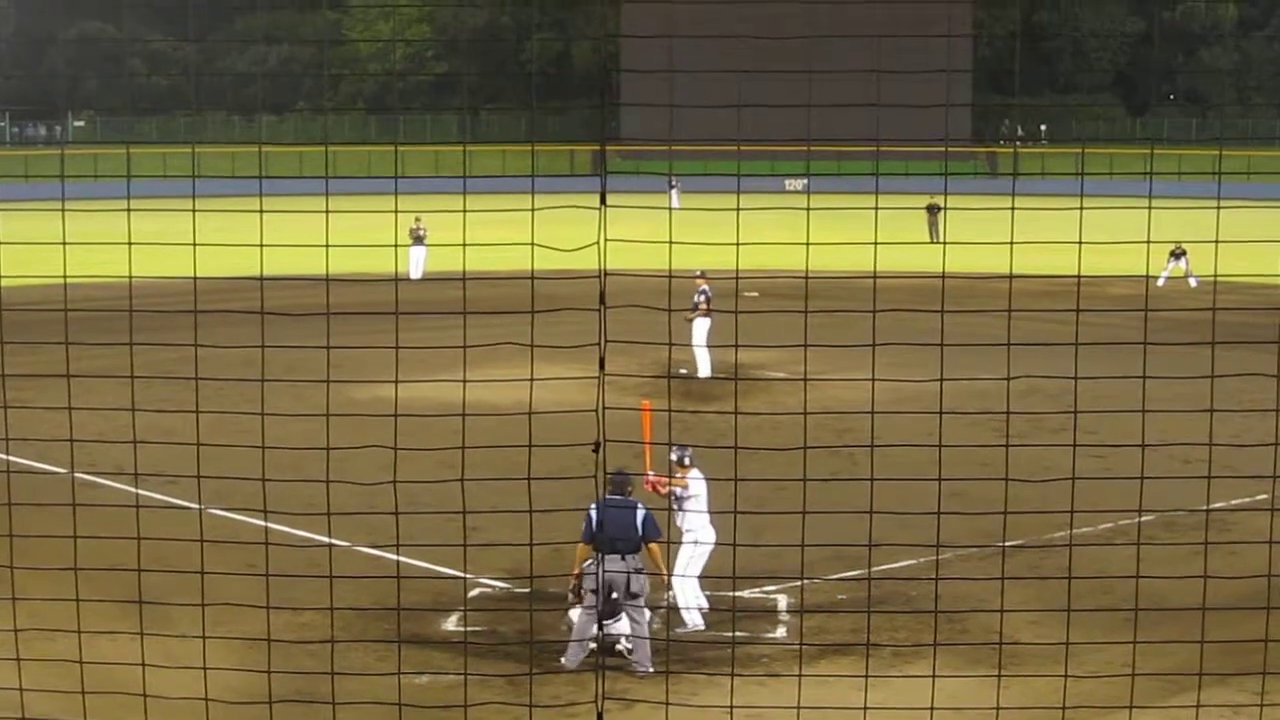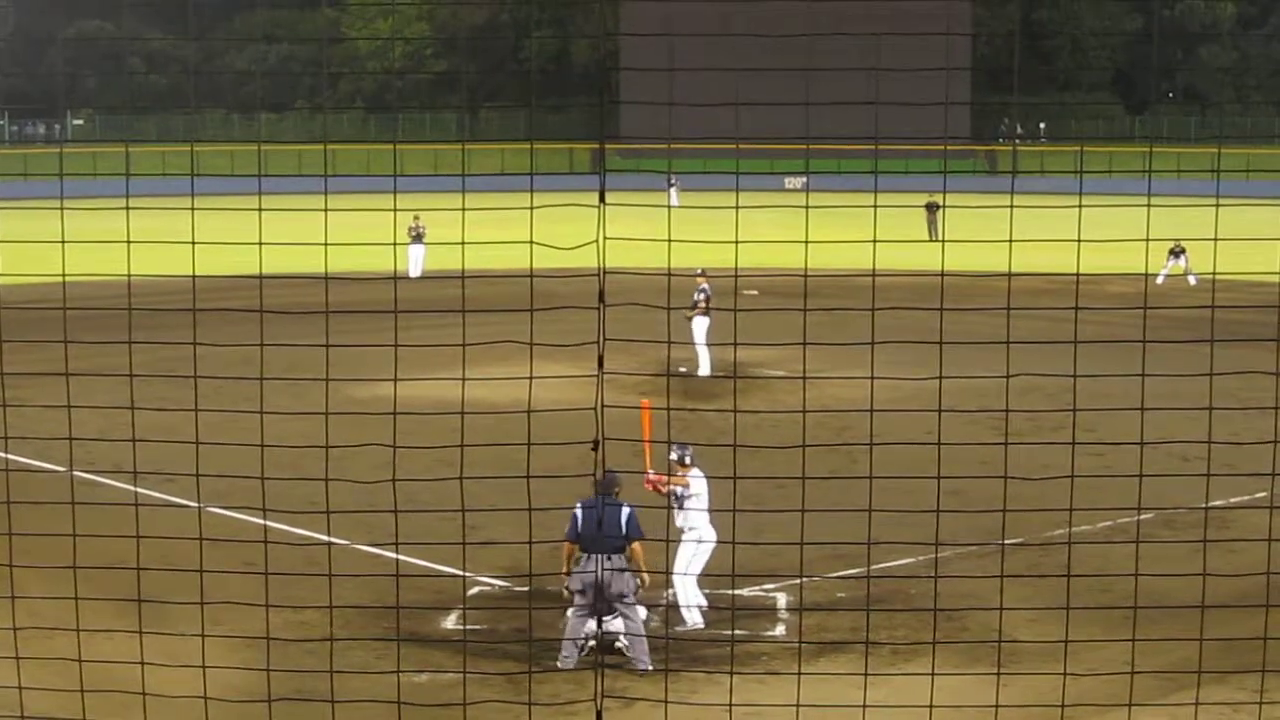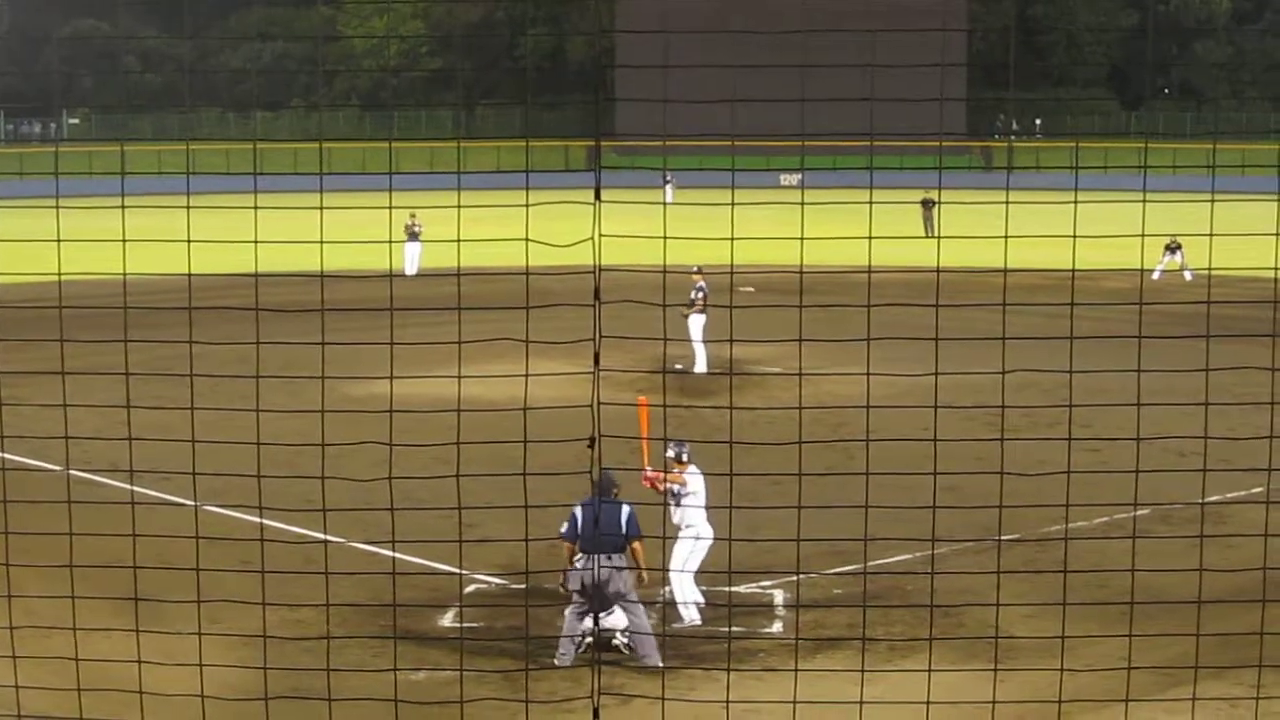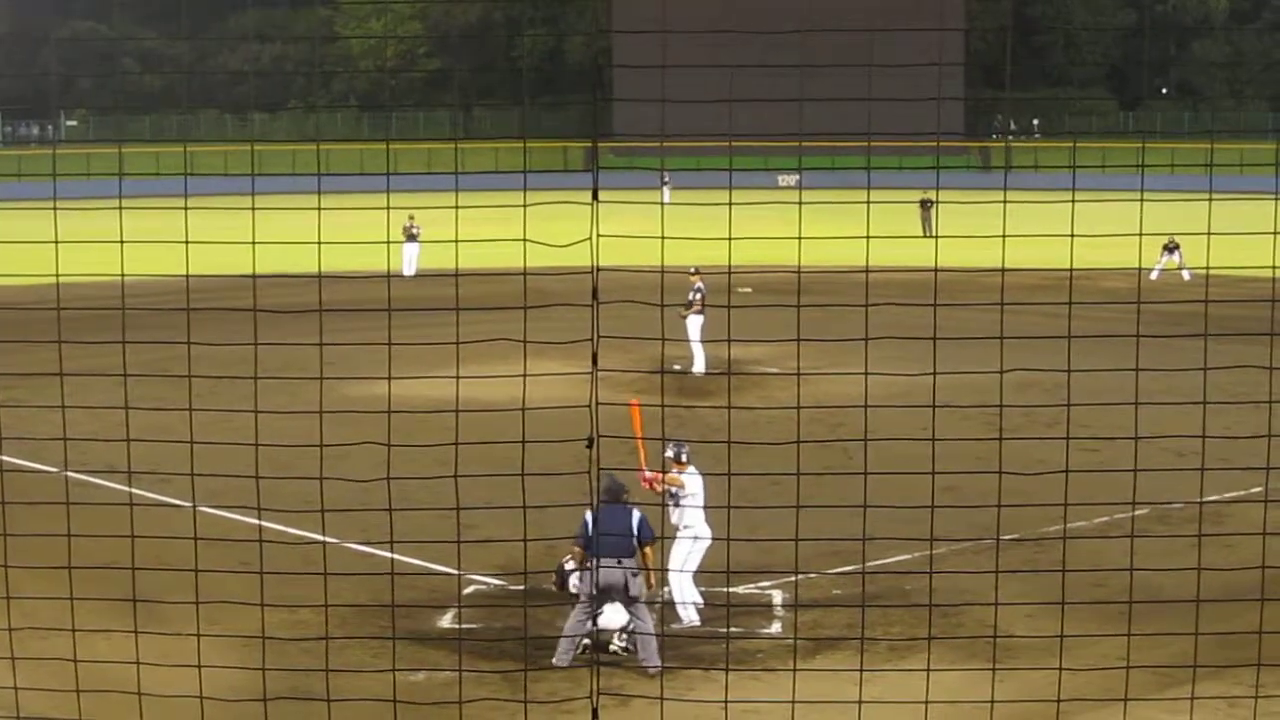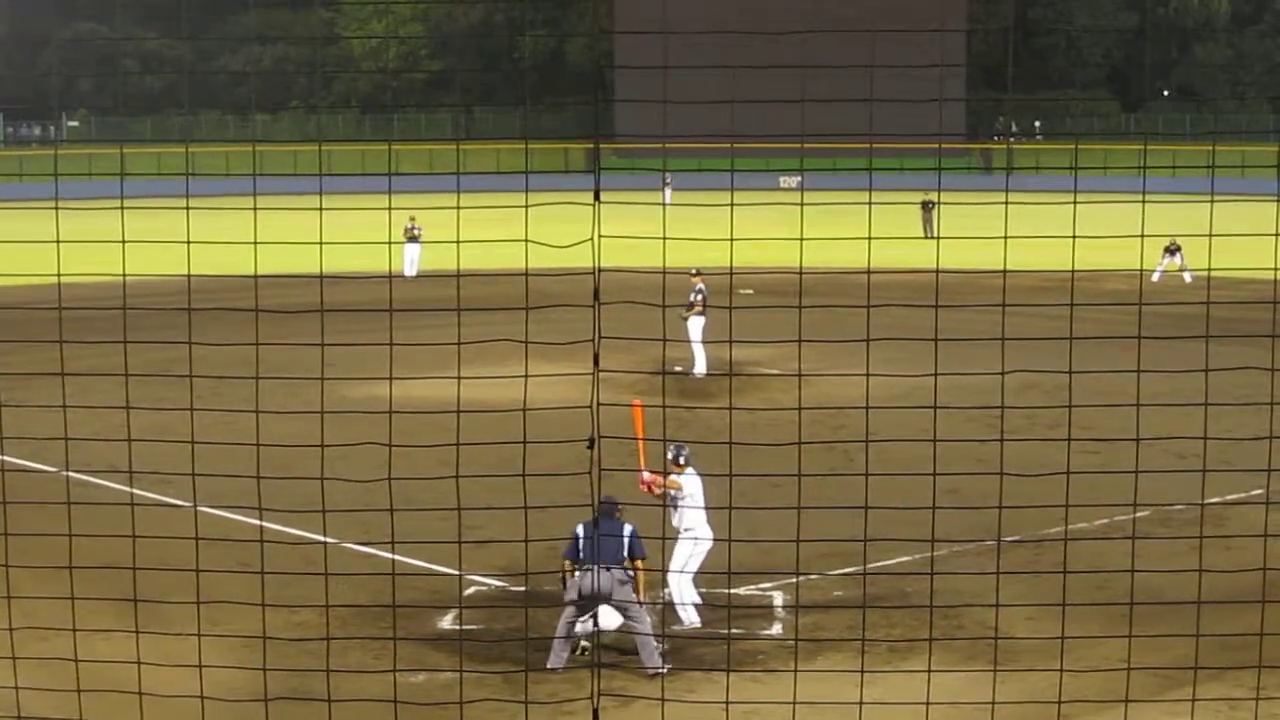
dt=0.3s
person 1, frame 1
left shoulder: (595, 508)
right shoulder: (639, 510)
left elbow: (585, 543)
right elbow: (652, 544)
left wrist: (577, 568)
right wrist: (662, 569)
left hip: (601, 567)
right hip: (629, 568)
left knee: (588, 614)
right knee: (637, 617)
left ankle: (572, 659)
right ankle: (642, 664)
person 1, frame 2
left shoulder: (581, 508)
right shoulder: (624, 510)
left elbow: (569, 542)
right elbow: (634, 545)
left wrist: (566, 567)
right wrist: (642, 571)
left hip: (587, 567)
right hip: (616, 567)
left knee: (578, 614)
right knee: (630, 615)
left ankle: (566, 660)
right ankle: (642, 662)
person 1, frame 3
left shoulder: (580, 509)
right shoulder: (624, 509)
left elbow: (568, 543)
right elbow: (635, 544)
left wrist: (570, 566)
right wrist: (642, 569)
left hip: (587, 567)
right hip: (616, 567)
left knee: (575, 613)
right knee: (635, 612)
left ankle: (564, 658)
right ankle: (651, 658)
person 1, frame 4
left shoulder: (591, 514)
right shoulder: (635, 514)
left elbow: (578, 550)
right elbow: (647, 550)
left wrist: (582, 571)
right wrist: (650, 574)
left hip: (596, 572)
right hip: (626, 572)
left knee: (579, 615)
right knee: (641, 617)
left ankle: (562, 658)
right ankle: (652, 663)
person 1, frame 5
left shoulder: (582, 528)
right shoulder: (627, 528)
left elbow: (568, 562)
right elbow: (638, 563)
left wrist: (571, 587)
right wrist: (640, 593)
left hip: (586, 579)
right hip: (615, 579)
left knee: (568, 620)
right knee: (639, 619)
left ankle: (555, 663)
right ankle: (654, 665)
person 2, frame 1
left shoulder: (696, 479)
right shoulder: (680, 477)
left elbow: (680, 484)
right elbow: (666, 492)
left wrist: (657, 478)
right wrist: (654, 484)
left hip: (699, 535)
right hip: (692, 534)
left knee: (680, 578)
right knee: (687, 574)
left ankle: (694, 622)
right ankle: (700, 604)
person 2, frame 2
left shoulder: (697, 478)
right shoulder: (679, 477)
left elbow: (682, 483)
right elbow: (667, 492)
left wrist: (659, 478)
right wrist: (655, 484)
left hip: (700, 534)
right hip: (690, 534)
left knee: (681, 576)
right knee: (683, 574)
left ankle: (694, 620)
right ankle: (699, 603)
person 2, frame 3
left shoulder: (695, 475)
right shoulder: (676, 474)
left elbow: (680, 481)
right elbow: (664, 490)
left wrist: (657, 475)
right wrist: (653, 482)
left hip: (697, 532)
right hip: (687, 531)
left knee: (678, 573)
right knee: (679, 571)
left ankle: (691, 617)
right ankle: (696, 599)
person 2, frame 4
left shoulder: (693, 477)
right shoulder: (675, 474)
left elbow: (678, 483)
right elbow: (663, 490)
left wrist: (656, 476)
right wrist: (652, 483)
left hip: (694, 533)
right hip: (685, 532)
left knee: (676, 573)
right knee: (680, 571)
left ankle: (690, 617)
right ankle: (694, 600)
person 2, frame 5
left shoulder: (691, 478)
right shoulder: (676, 476)
left elbow: (675, 486)
right elbow: (663, 493)
left wrist: (653, 478)
right wrist: (650, 486)
left hip: (696, 535)
right hip: (688, 535)
left knee: (676, 576)
right knee: (680, 573)
left ankle: (691, 619)
right ankle: (692, 600)
